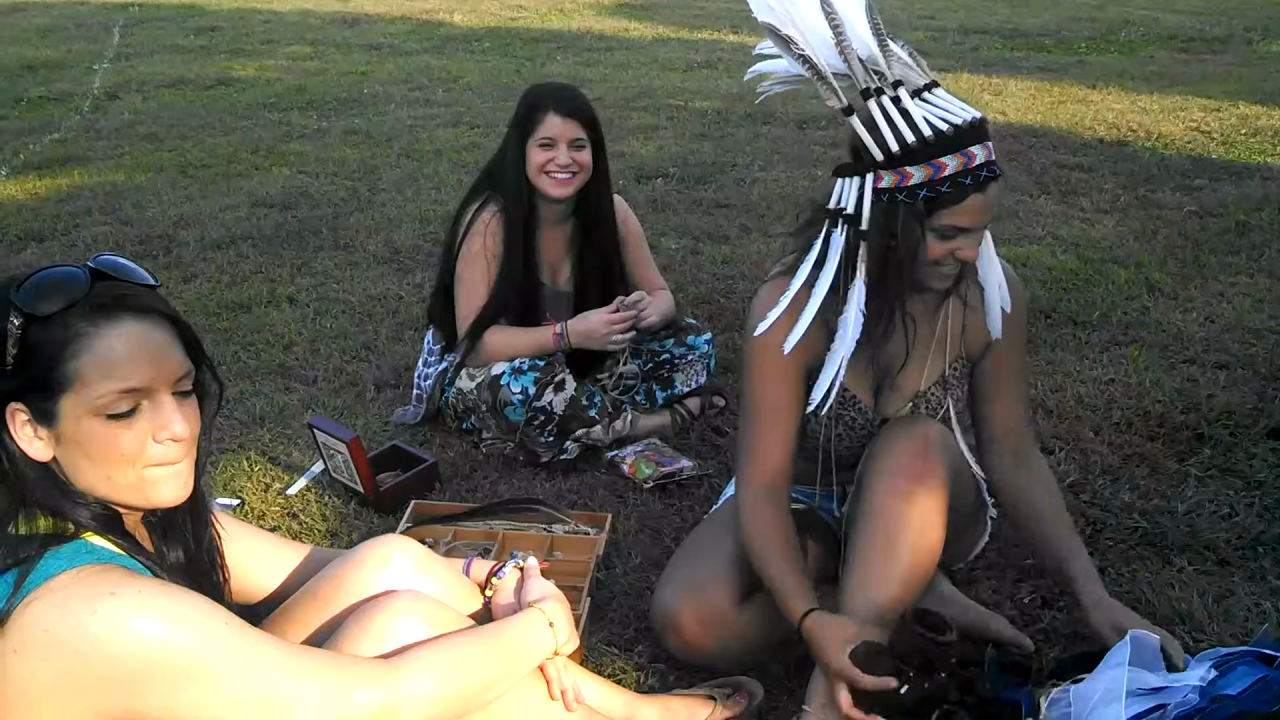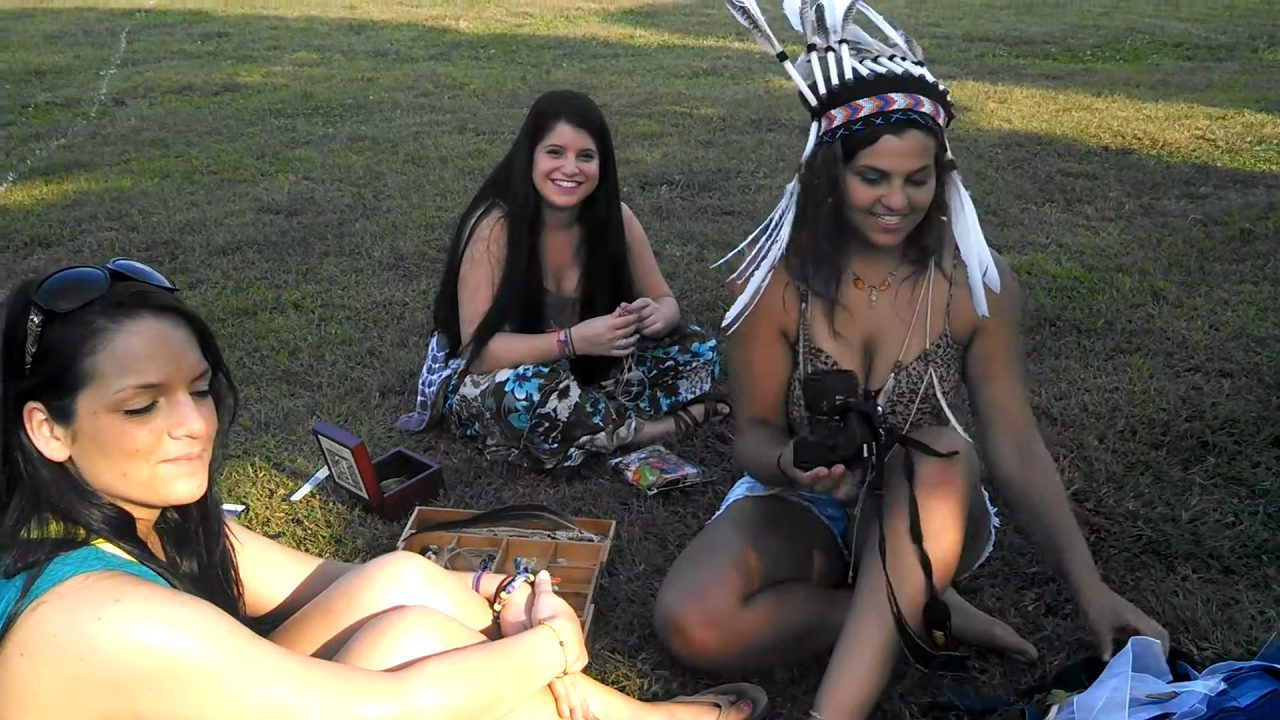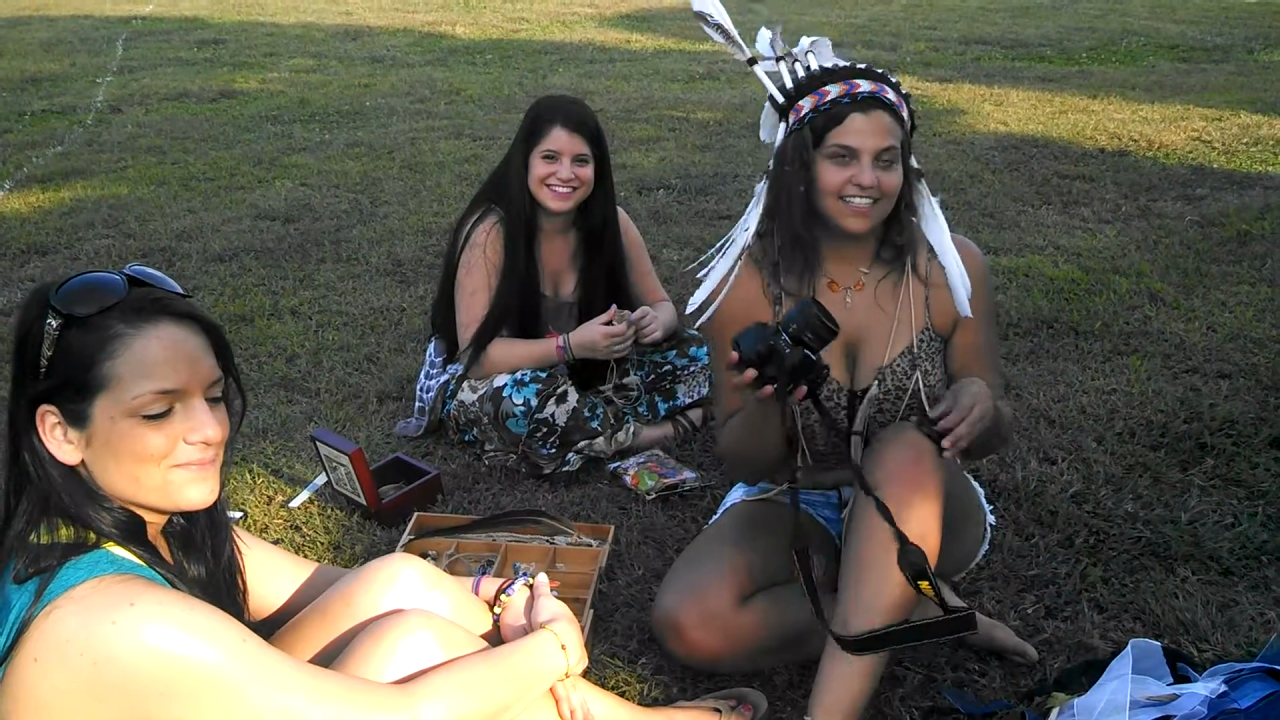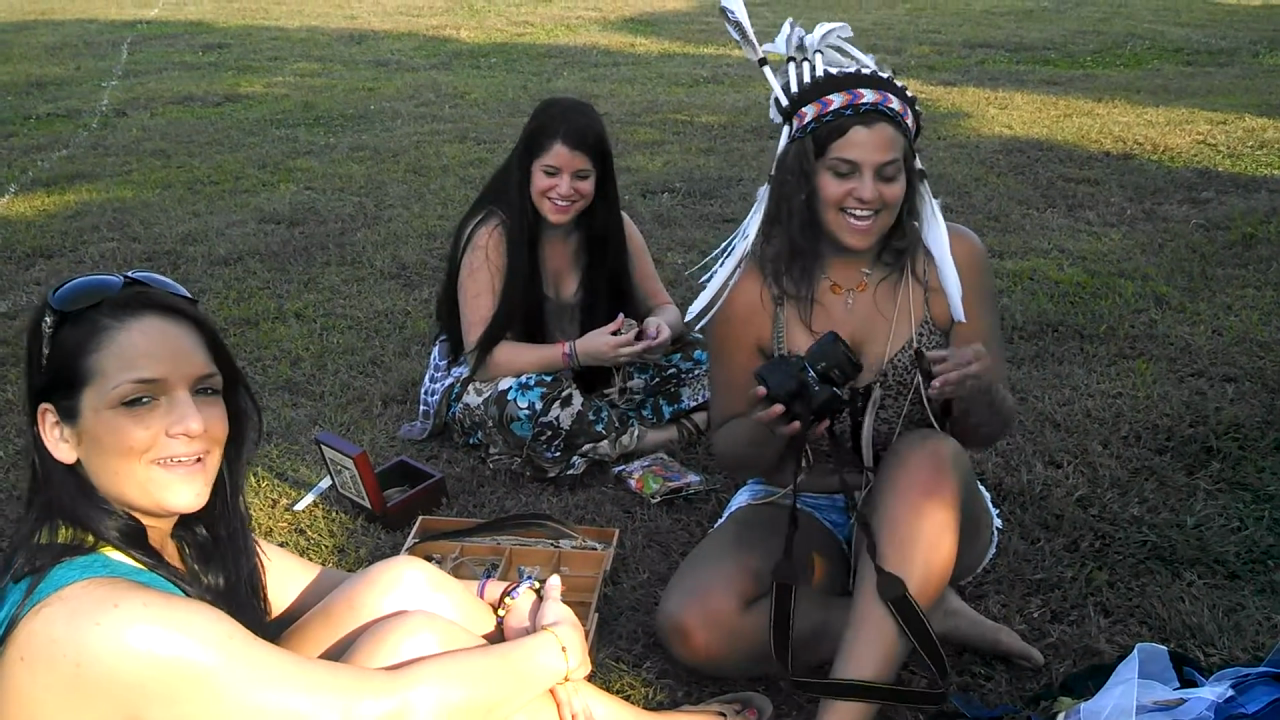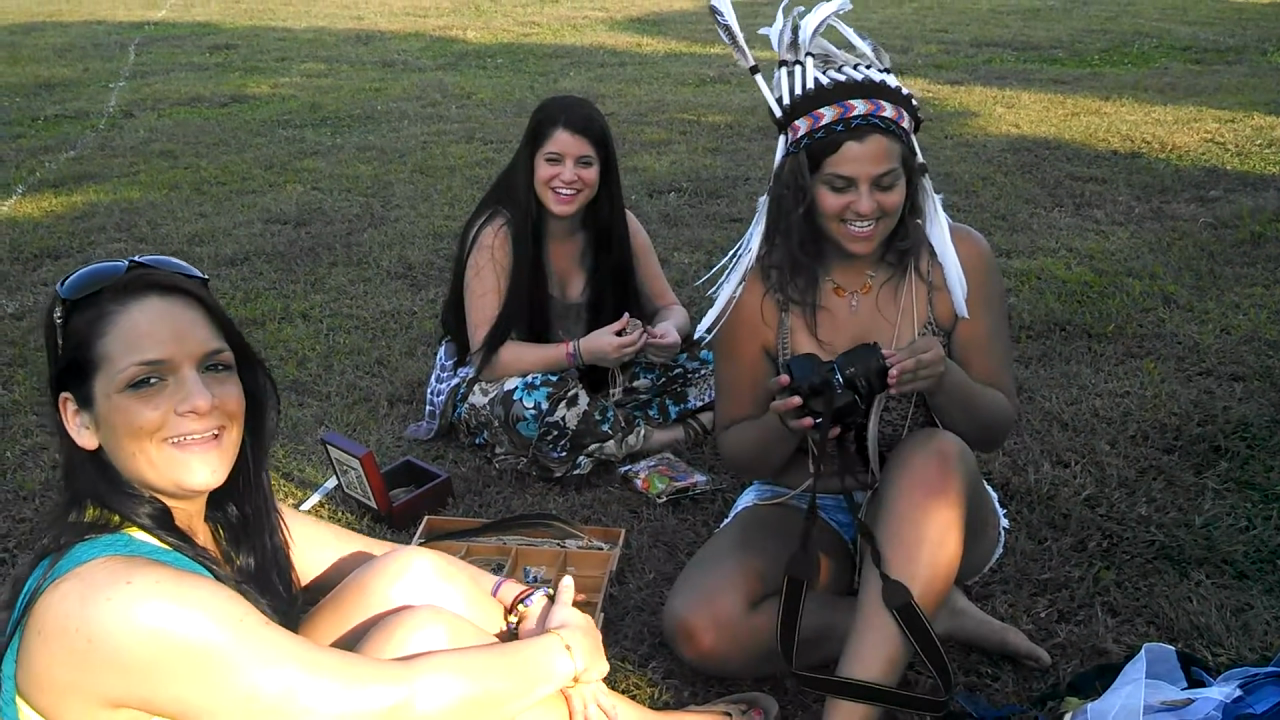
dt=0.7s
person 1, frame 1
left shoulder: (139, 512)
right shoulder: (94, 615)
left elbow: (343, 570)
left wrist: (494, 588)
right wrist: (542, 624)
left knee: (391, 563)
right knee: (401, 623)
person 1, frame 2
left shoulder: (153, 520)
right shoulder: (98, 619)
left elbow: (339, 581)
left wrist: (506, 599)
right wrist: (551, 643)
left knee: (403, 582)
right knee: (412, 636)
person 1, frame 3
left shoulder: (150, 525)
right shoulder: (109, 623)
left elbow: (353, 591)
left wrist: (501, 608)
right wrist: (550, 645)
left knee: (400, 583)
right knee: (413, 641)
person 1, frame 4
left shoulder: (178, 529)
right shoulder: (97, 625)
left elbow: (342, 592)
left wrist: (498, 616)
right wrist: (553, 650)
left knee: (406, 587)
right knee: (414, 638)
person 1, frame 5
left shoulder: (218, 508)
right shoulder: (117, 603)
left elbow: (393, 570)
left wrist: (531, 610)
right wrist: (562, 652)
left knee: (412, 577)
right knee: (420, 634)
person 2, frame 1
left shoulder: (988, 294)
right shoulder: (795, 303)
left elbow: (1015, 455)
right elbow: (758, 488)
left wrist: (1090, 593)
right wrist: (813, 624)
left hip: (923, 512)
right hip: (801, 503)
left knee: (916, 446)
right knee: (688, 622)
right ankle: (911, 598)
person 2, frame 2
left shoulder: (977, 277)
right shoulder: (776, 280)
left elbow: (1015, 446)
right elbow: (754, 436)
left wrist: (1085, 581)
right wrist: (792, 463)
left hip: (928, 516)
right hip: (802, 507)
left knee: (942, 452)
right knee: (691, 623)
right ankle: (917, 614)
person 2, frame 3
left shoulder: (952, 268)
right shoulder: (750, 283)
left elbow: (991, 436)
right elbow: (745, 464)
left wrist: (981, 408)
right wrist: (763, 406)
left hip: (920, 515)
right hip: (794, 508)
left knee: (904, 451)
right knee: (687, 623)
right ankle: (915, 611)
person 2, frame 4
left shoulder: (953, 258)
right shoulder: (753, 284)
left elbow: (992, 431)
right elbow: (729, 451)
left wrist: (975, 386)
right wrist: (771, 428)
left hip: (927, 515)
right hip: (797, 513)
left knee: (928, 455)
right knee: (692, 627)
right ankle: (926, 614)
person 2, frame 5
left shoulder: (958, 257)
right shoulder: (763, 285)
left elbow: (997, 428)
right elbow: (737, 453)
left wrist: (942, 379)
right wrist: (784, 426)
left hip: (931, 515)
right hip: (803, 515)
left knee: (935, 454)
right knee: (699, 626)
right ankle: (931, 613)
person 3, frame 1
left shoulder: (610, 210)
right shoulder: (490, 219)
left elbow: (662, 296)
right elbow: (474, 342)
left wrist: (648, 311)
right wrist: (568, 334)
left hip: (574, 364)
right hip: (486, 375)
left knee: (694, 343)
right knee: (520, 391)
right ankle: (640, 420)
person 3, frame 2
left shoulder: (614, 217)
right shoulder: (495, 224)
left elbow: (666, 302)
right elbow: (478, 349)
left wrist: (654, 317)
right wrist: (572, 341)
left hip: (582, 370)
right hip: (488, 380)
left knee: (699, 349)
right knee: (526, 396)
right ankle: (662, 424)
person 3, frame 3
left shoulder: (610, 221)
right shoulder: (491, 231)
left elbow: (662, 306)
right elbow: (476, 354)
left wrist: (653, 323)
right wrist: (570, 345)
left hip: (581, 374)
right hip: (487, 385)
left knee: (693, 353)
right knee: (525, 400)
person 3, frame 4
left shoulder: (612, 225)
right shoulder: (493, 233)
left elbow: (663, 308)
right elbow: (483, 356)
left wrist: (660, 328)
right wrist: (575, 353)
left hip: (586, 378)
right hip: (493, 386)
left knee: (694, 355)
right knee: (530, 406)
right ankle: (664, 432)
person 3, frame 5
left shoulder: (618, 223)
right shoulder: (499, 232)
left elbow: (669, 309)
right elbow: (487, 356)
left wrist: (668, 331)
right wrist: (579, 351)
left hip: (592, 378)
right hip: (498, 388)
left knee: (701, 358)
right knee: (535, 406)
right ankle: (672, 432)
